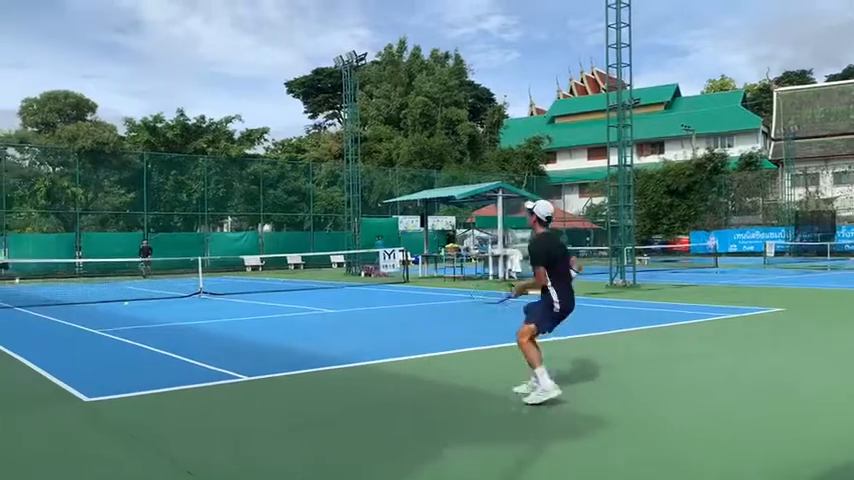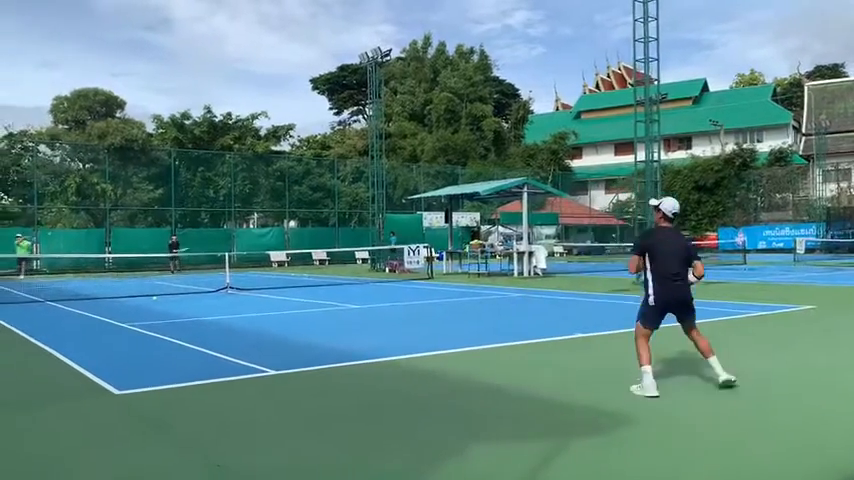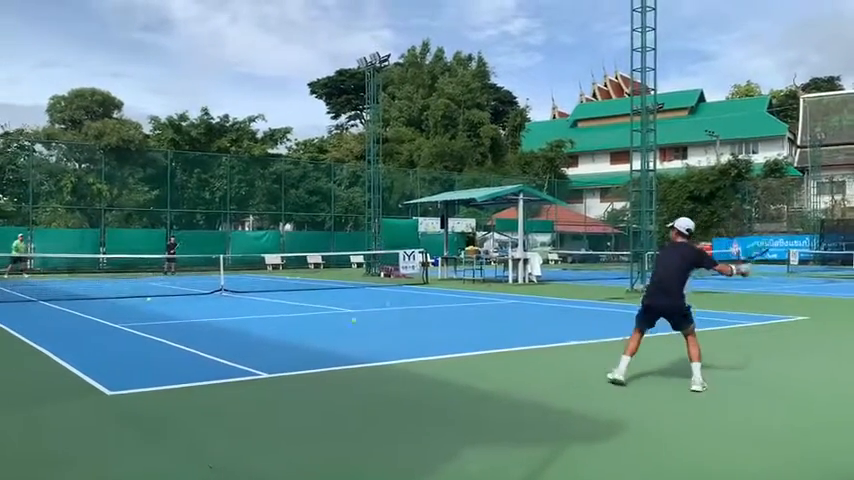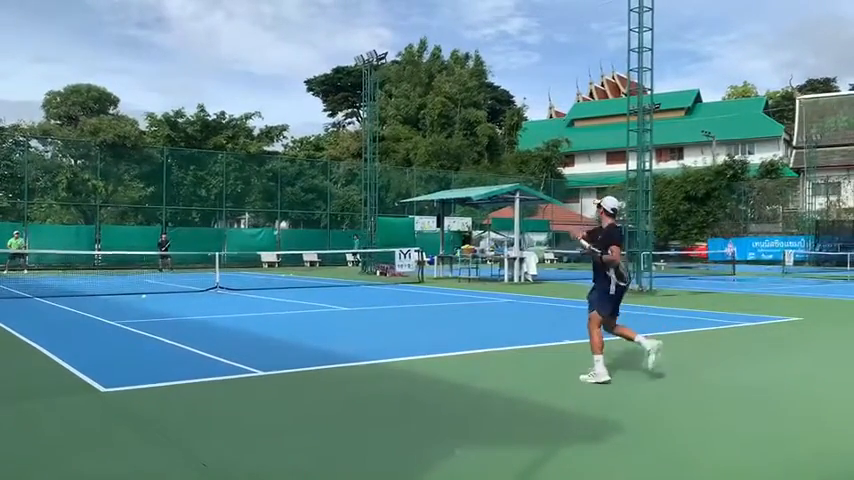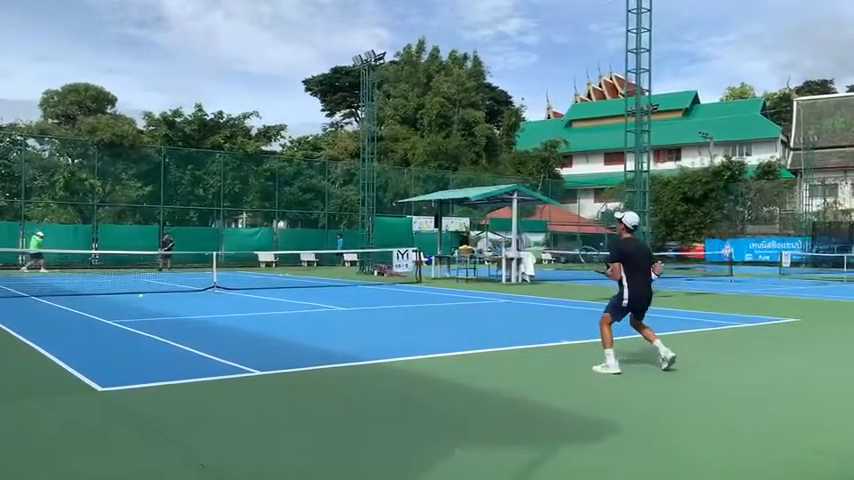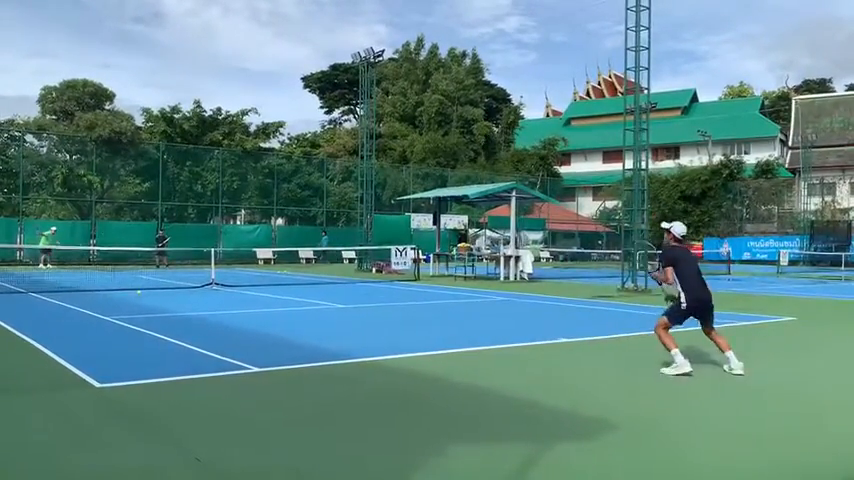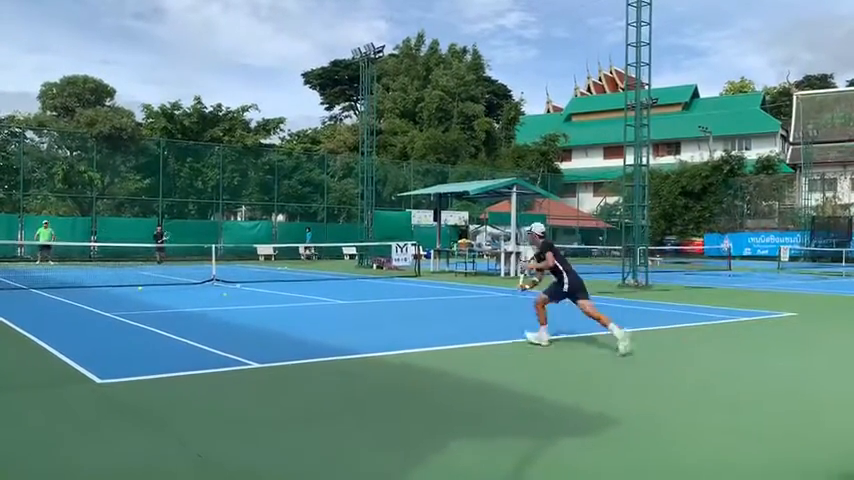
dt=0.7s
person 1, frame 1
left shoulder: (537, 243)
right shoulder: (556, 240)
left elbow: (541, 280)
right elbow: (573, 266)
left wrist: (521, 287)
left hip: (555, 301)
right hip: (564, 299)
left knee: (523, 337)
right knee: (529, 337)
left ankle: (546, 386)
right ankle: (537, 383)
person 1, frame 2
left shoulder: (647, 236)
right shoulder: (683, 241)
left elbow: (633, 269)
right elbow: (699, 272)
left hip: (658, 294)
right hip: (682, 295)
left knee: (641, 336)
right knee: (693, 332)
left ankle: (648, 383)
right ankle: (720, 373)
person 1, frame 3
left shoulder: (666, 248)
right shoulder: (695, 252)
right elbow: (725, 270)
right wrist: (741, 269)
left hip: (651, 300)
right hip: (675, 303)
left knee: (638, 333)
right knee: (690, 336)
left ankle: (620, 371)
right ankle: (697, 379)
person 1, frame 4
left shoulder: (613, 231)
right shoulder: (600, 231)
left elbow: (616, 259)
right elbow: (582, 237)
left wrist: (600, 257)
right wrist: (581, 237)
left hip: (609, 284)
right hip: (607, 285)
left knee: (594, 324)
right knee: (611, 326)
left ankle: (599, 371)
right ankle: (648, 344)
person 1, frame 5
left shoulder: (618, 246)
right shoulder: (643, 246)
left elbow: (615, 276)
right elbow: (657, 270)
left wrist: (609, 272)
left hip: (628, 293)
right hip: (646, 294)
left knee: (605, 322)
right knee: (636, 323)
left ankle: (610, 363)
right ankle: (665, 352)
person 1, frame 6
left shoulder: (667, 253)
right shoulder: (690, 255)
left elbow: (670, 280)
left wrist: (658, 276)
right wrist: (677, 295)
left hip: (688, 299)
right hip: (705, 298)
left knee: (660, 328)
right knee: (710, 331)
left ankle: (681, 363)
right ankle: (734, 363)
person 1, frame 7
left shoulder: (546, 245)
right shoulder: (539, 253)
left elbow: (550, 263)
right elbow: (539, 277)
left wrist: (532, 266)
right wrist: (528, 286)
left hip: (567, 281)
right hip: (572, 282)
left knee: (539, 303)
right knee: (590, 311)
left ankle: (543, 335)
right ankle: (618, 333)
